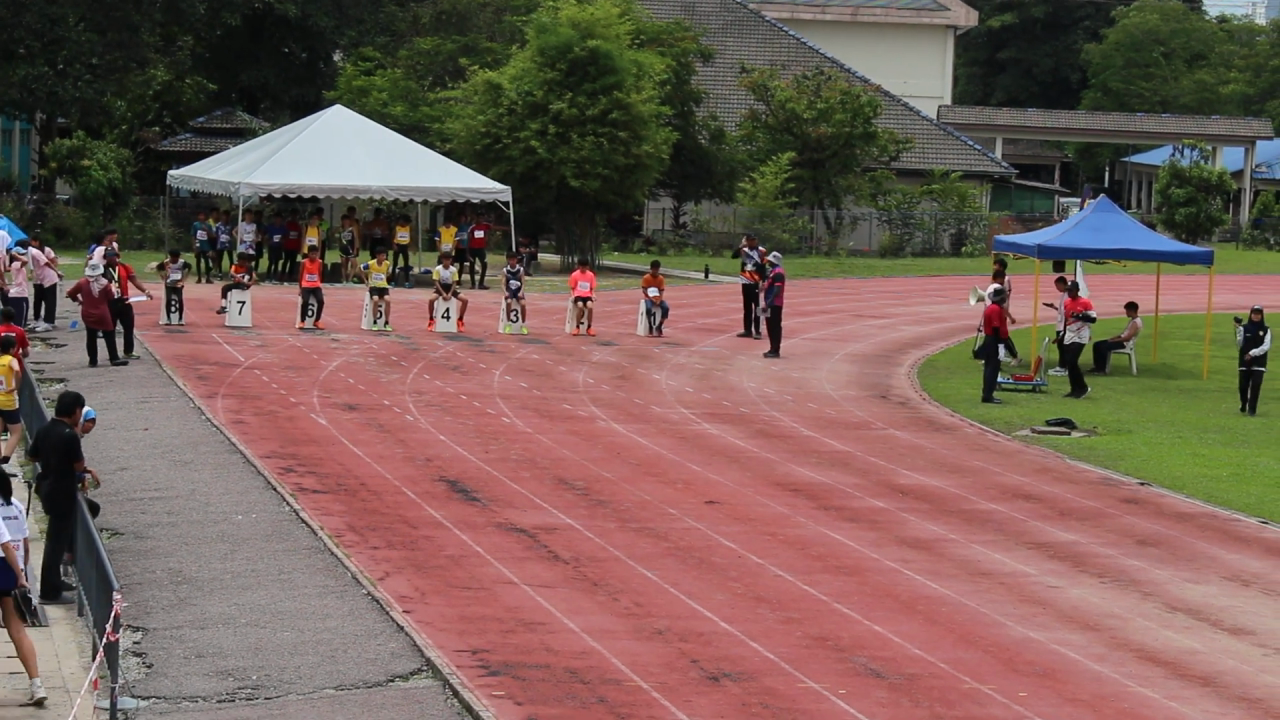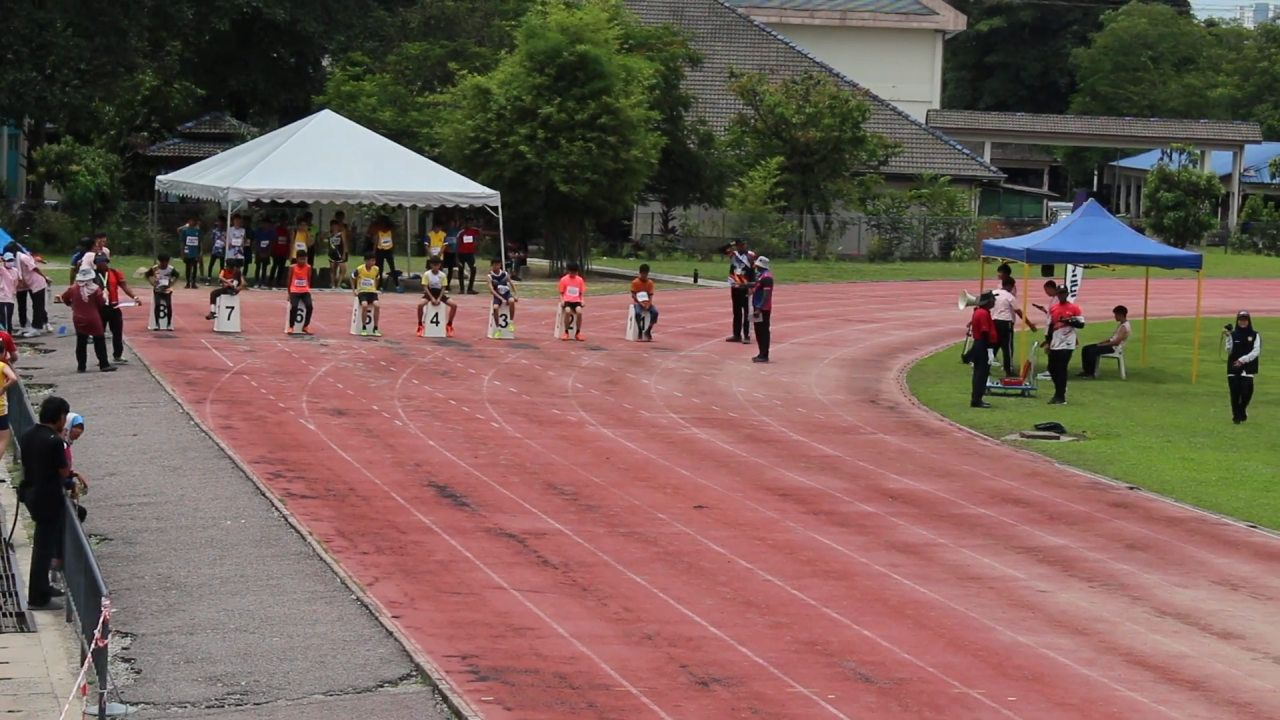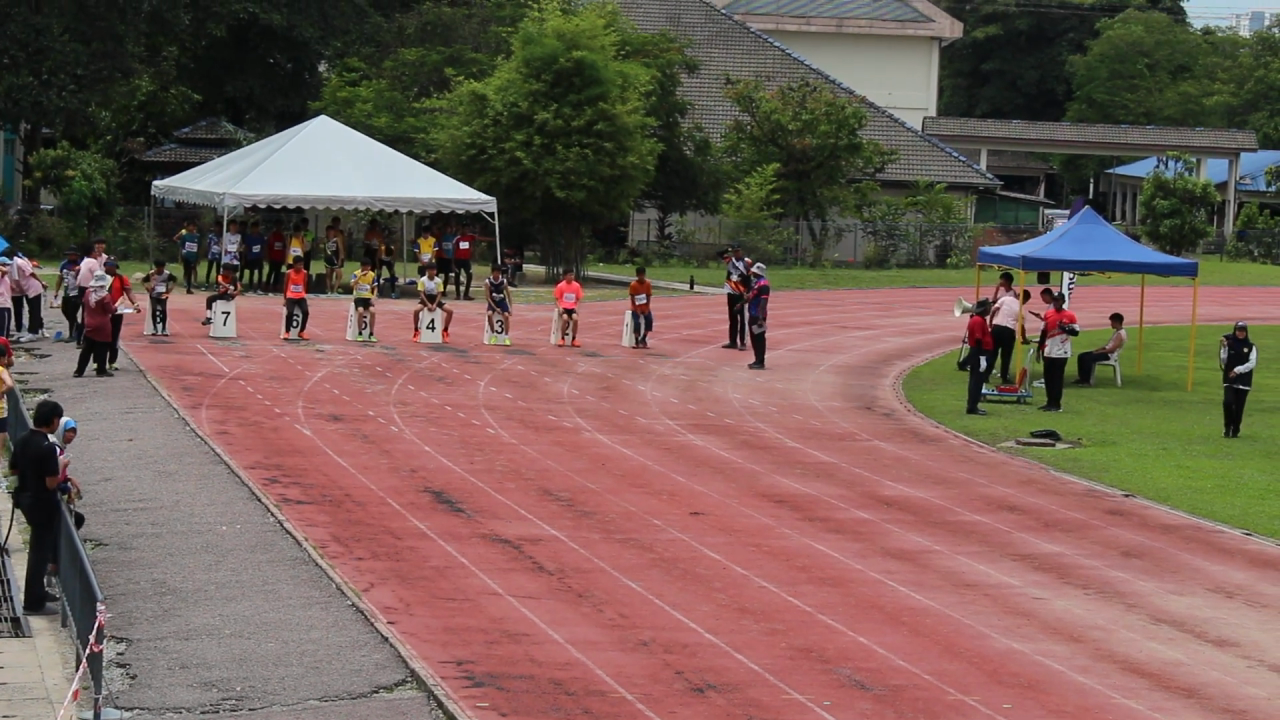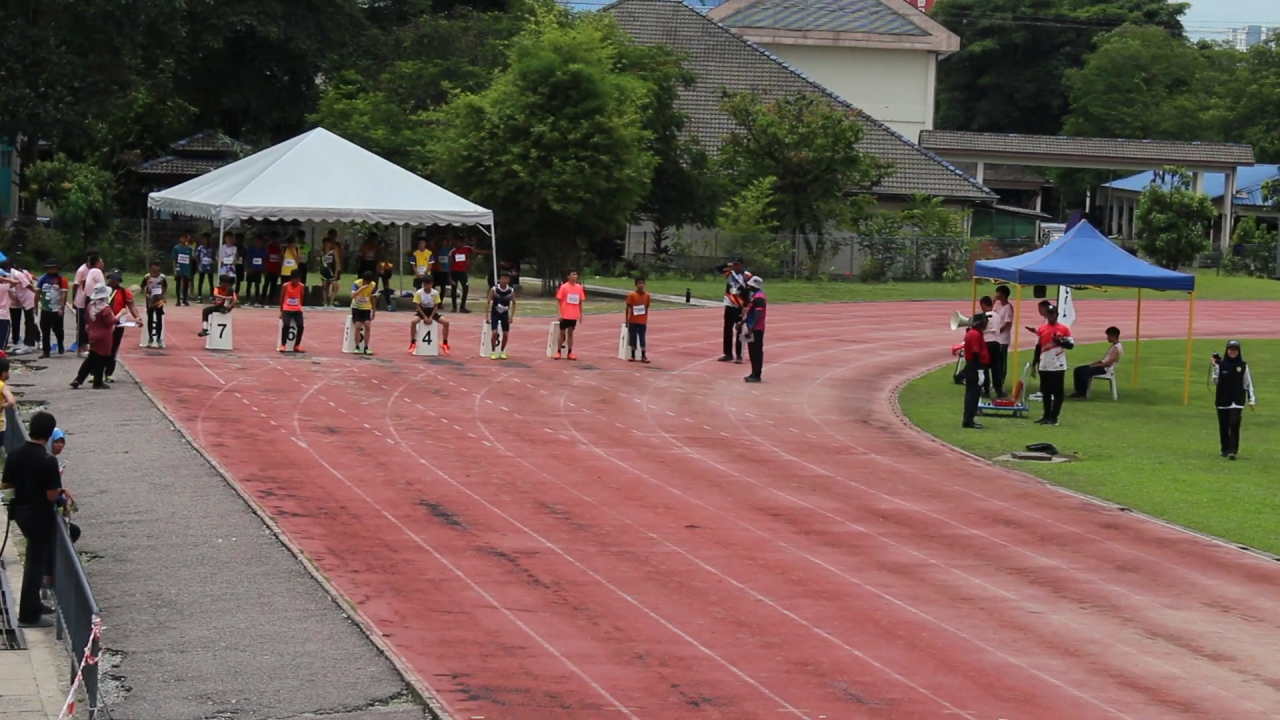
dt=0.7s
person 1, frame 1
left shoulder: (44, 430)
right shoulder: (69, 436)
left elbow: (32, 456)
right elbow: (79, 467)
left hip: (47, 487)
right hip: (62, 492)
left knee: (56, 537)
right knee: (57, 540)
left ankle: (53, 581)
right ankle: (49, 591)
person 1, frame 2
left shoulder: (27, 436)
right shoulder: (53, 441)
right elbow: (64, 472)
right wrist: (61, 442)
left hip: (31, 493)
right hip: (47, 498)
left knee: (44, 543)
right knee: (45, 546)
left ankle: (41, 587)
right ankle: (38, 597)
person 1, frame 3
left shoulder: (22, 441)
right shoulder: (47, 447)
left elbow: (13, 469)
right elbow: (51, 483)
right wrist: (60, 466)
left hip: (26, 499)
right hip: (42, 503)
left knee: (40, 548)
right knee: (40, 551)
left ankle: (37, 592)
right ankle: (33, 603)
person 1, frame 4
right shoulder: (48, 461)
right elbow: (52, 496)
right wrist: (59, 487)
left hip: (22, 511)
right hip: (40, 516)
left knee: (35, 559)
right knee: (37, 562)
left ankle: (33, 604)
right ankle: (28, 615)
